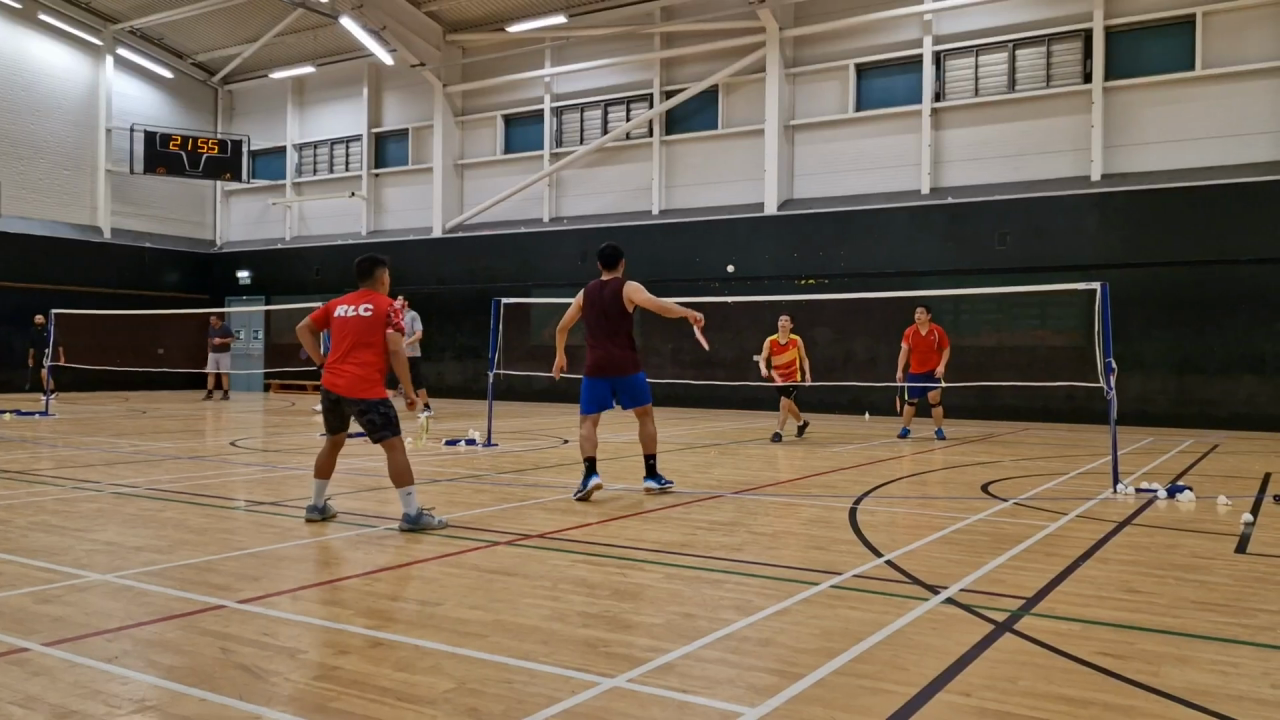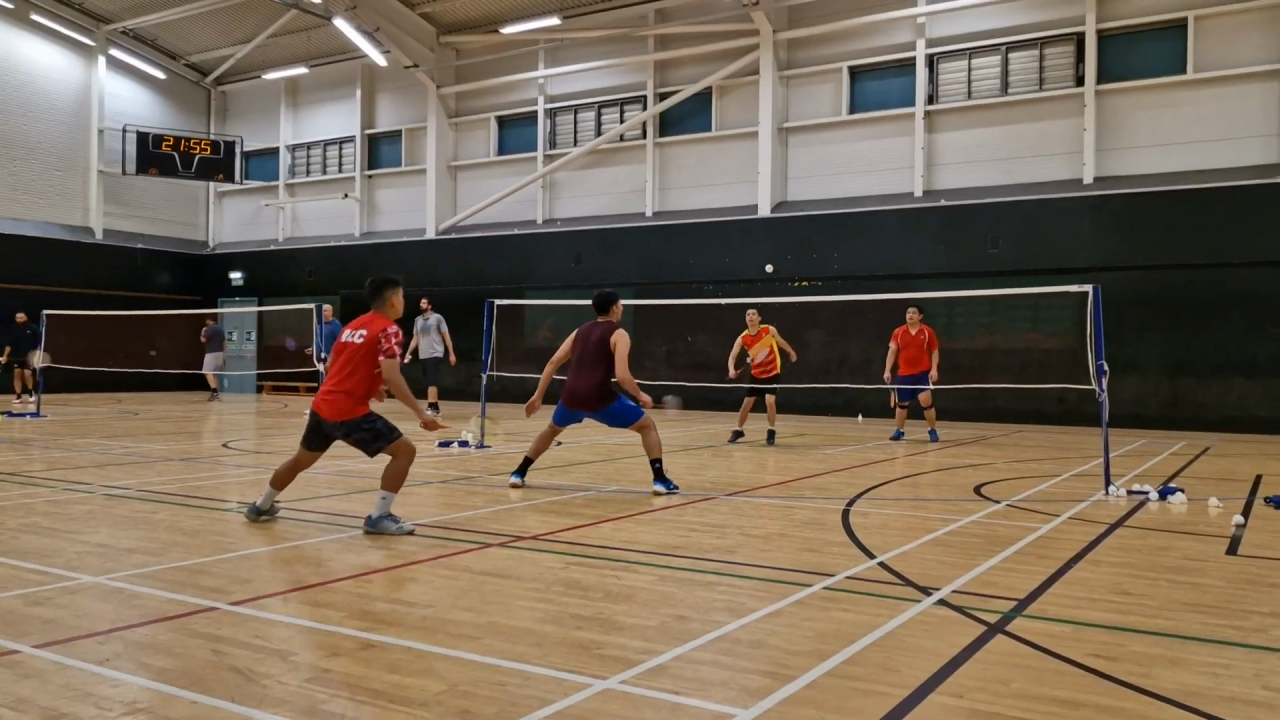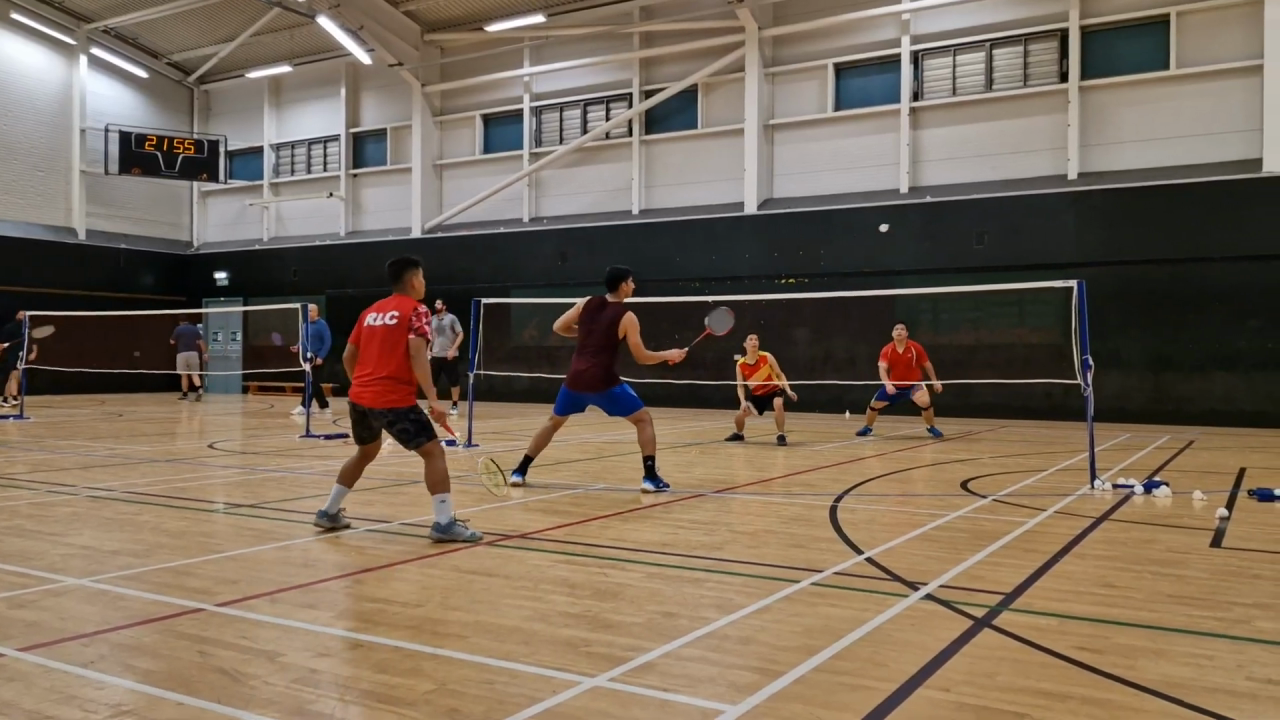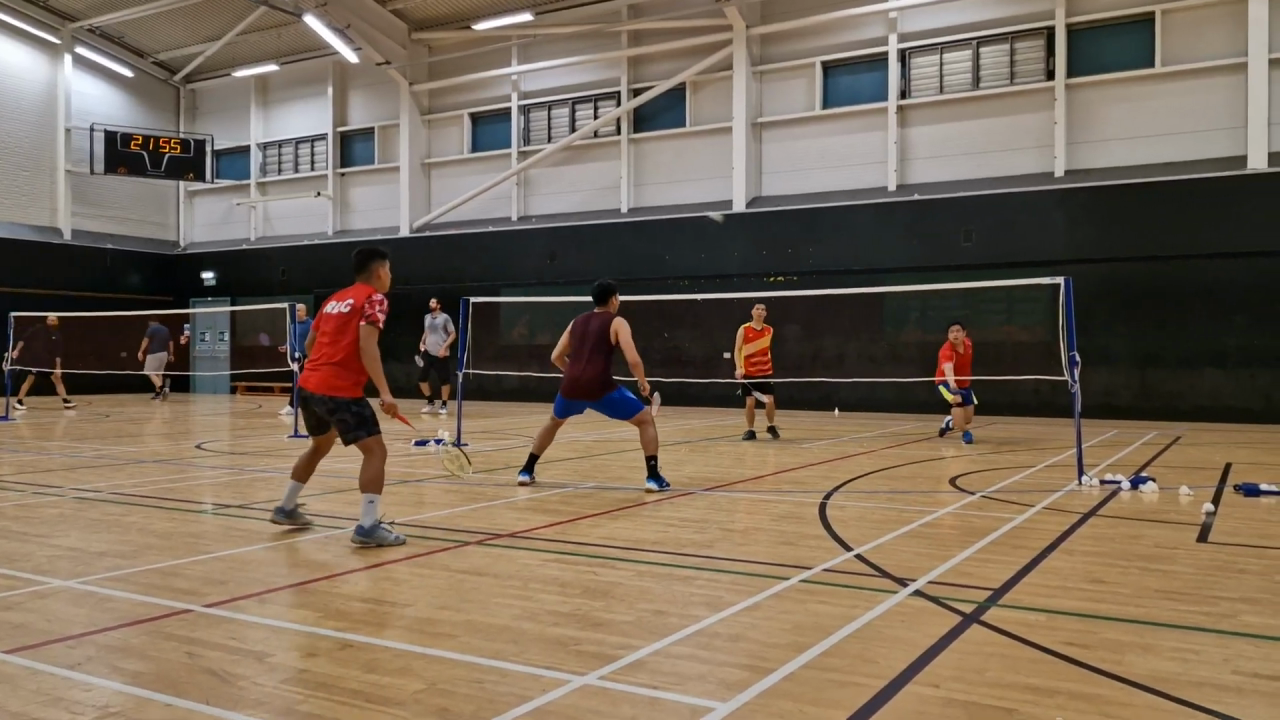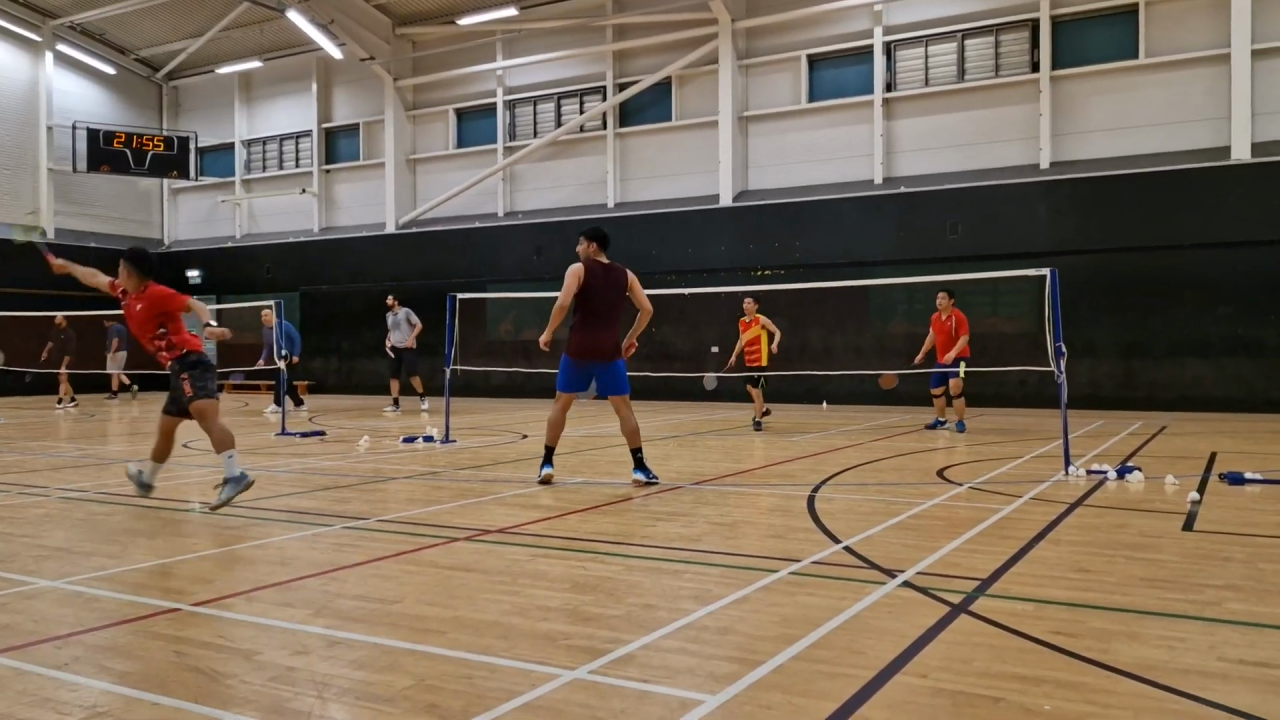
dt=0.7s
person 1, frame 1
left shoulder: (338, 304)
right shoulder: (389, 306)
left elbow: (303, 329)
right elbow: (396, 351)
left wrist: (323, 366)
right wrist: (408, 390)
left hip: (332, 386)
right hip: (366, 390)
left knee: (333, 443)
right knee: (395, 447)
left ankle: (317, 505)
right ankle: (413, 513)
person 1, frame 2
left shoulder: (352, 326)
right shoulder: (389, 330)
right elbow: (392, 377)
right wrist: (420, 413)
left hip: (322, 406)
right hip: (350, 411)
left knee: (302, 459)
right knee: (405, 451)
left ankle: (261, 506)
right ankle: (378, 517)
person 1, frame 3
left shoulder: (371, 312)
right shoulder: (416, 310)
left elbow: (348, 356)
right elbow: (418, 358)
right wrist: (433, 401)
left hip: (360, 397)
right hip: (393, 400)
left knee: (366, 452)
right knee: (433, 454)
left ankle: (329, 511)
right ankle: (445, 523)
person 1, frame 4
left shoulder: (335, 299)
right shoulder: (374, 299)
left elbow: (311, 343)
right elbow: (367, 347)
right wrist: (384, 392)
left hip: (310, 386)
right hip: (340, 390)
left knee: (320, 446)
right knee: (375, 450)
left ankle: (286, 508)
right ankle: (368, 526)
person 1, frame 5
left shoulder: (156, 294)
right shoulder: (126, 294)
left elbow: (195, 305)
right elbow: (96, 278)
left wrist: (208, 326)
right wrist: (66, 266)
left hip: (190, 363)
right hip: (181, 368)
left knee: (209, 418)
right knee: (166, 428)
left ankle: (235, 477)
right ankle: (146, 478)
person 2, frame 1
left shoulder: (586, 293)
right shoulder: (629, 288)
left elbow: (562, 328)
right elbow: (663, 307)
left wrist: (560, 356)
right wrist: (691, 314)
left hip: (596, 368)
right hip: (625, 366)
left knee: (588, 423)
right knee: (646, 416)
left ankle: (590, 474)
right ankle: (652, 475)
person 2, frame 2
left shoulder: (581, 331)
right shoulder: (619, 334)
left elbow: (553, 363)
right elbow: (622, 376)
left wrist: (538, 395)
right wrist: (640, 395)
left hip: (571, 397)
right hip: (600, 398)
left knee: (552, 430)
right knee: (647, 426)
left ankle: (519, 473)
right ankle: (660, 480)
person 2, frame 3
left shoulder: (587, 303)
right shoulder: (627, 317)
left elbow: (558, 327)
right elbow: (642, 357)
right wrist: (669, 355)
left hip: (575, 378)
right hip: (604, 382)
left knee: (554, 422)
right knee: (644, 421)
left ankle: (520, 472)
right ankle: (650, 477)
person 2, frame 4
left shoulder: (577, 322)
right shoulder: (617, 323)
left elbow: (556, 357)
right elbow: (633, 360)
right wrist: (643, 381)
left hip: (570, 388)
right hip: (600, 388)
left knee: (554, 422)
right knee: (645, 420)
left ankle: (526, 470)
right ankle: (653, 476)
person 2, frame 5
left shoulder: (577, 270)
right shoulder: (625, 275)
left elbow: (563, 304)
right elbow: (647, 309)
left wrist: (547, 334)
right wrist: (631, 338)
left hip: (577, 351)
right hip: (609, 352)
left knee: (561, 405)
right knee: (623, 409)
left ankle: (547, 463)
right ankle: (640, 468)
